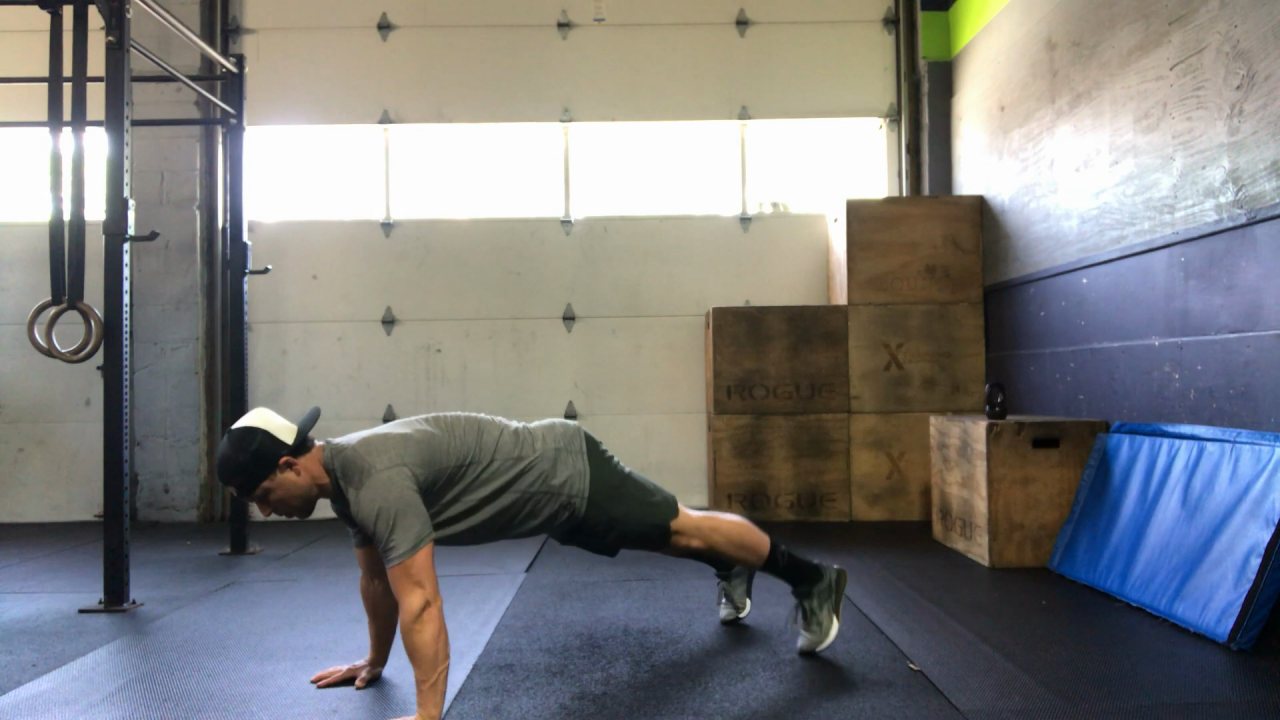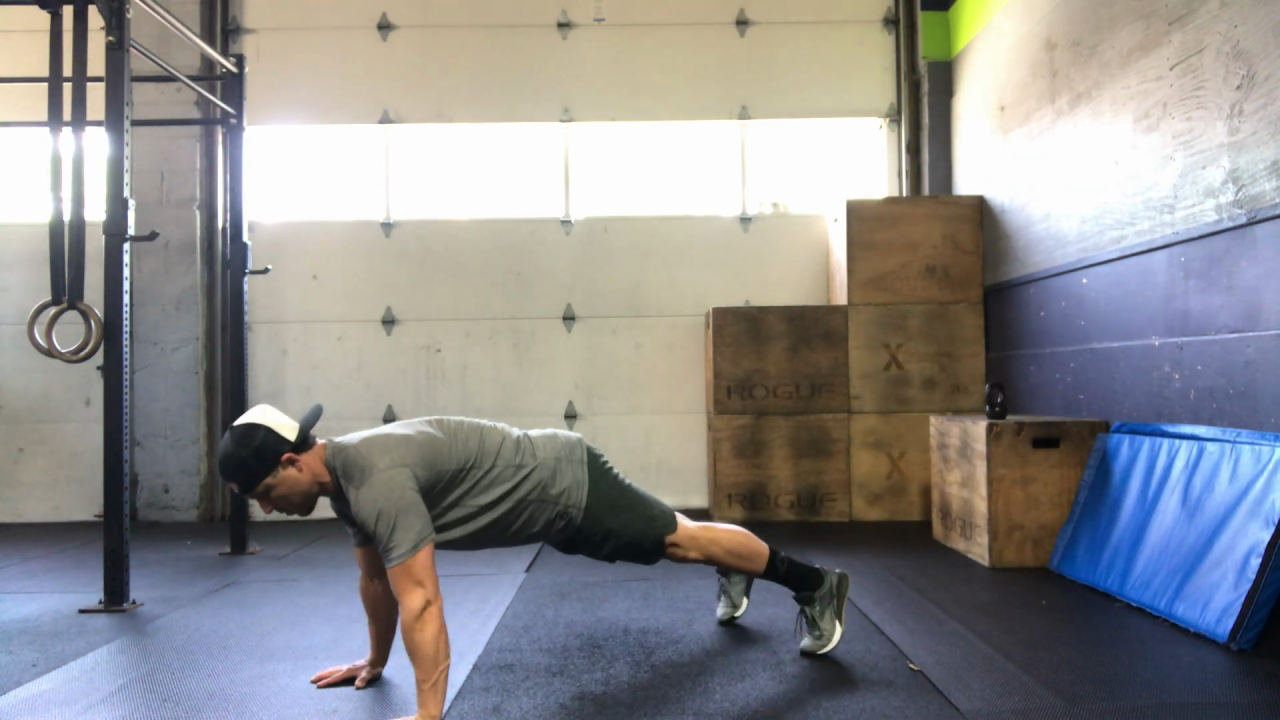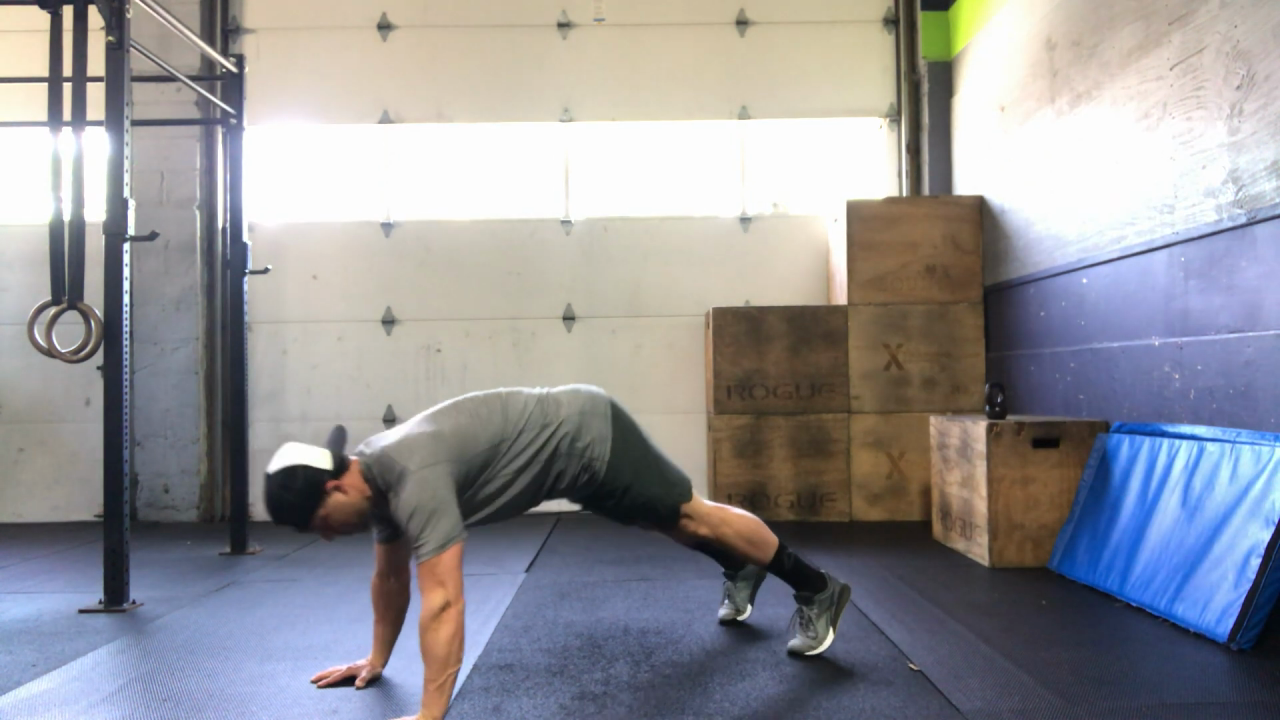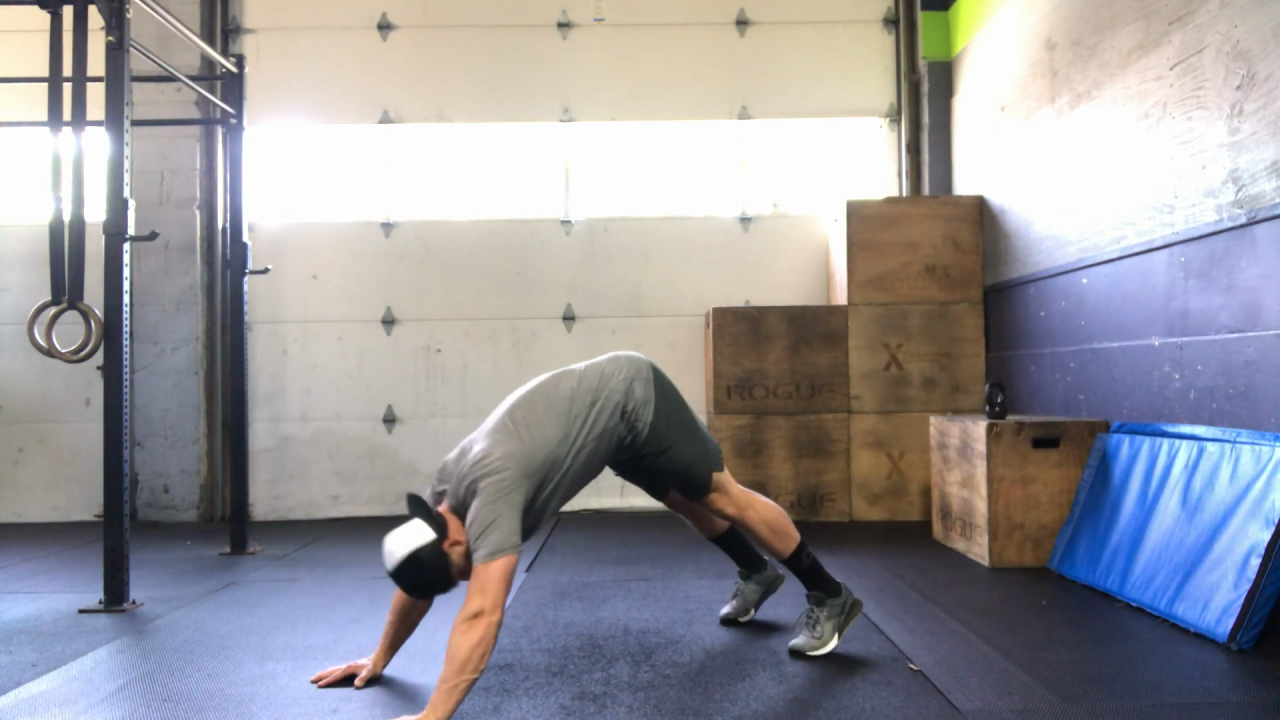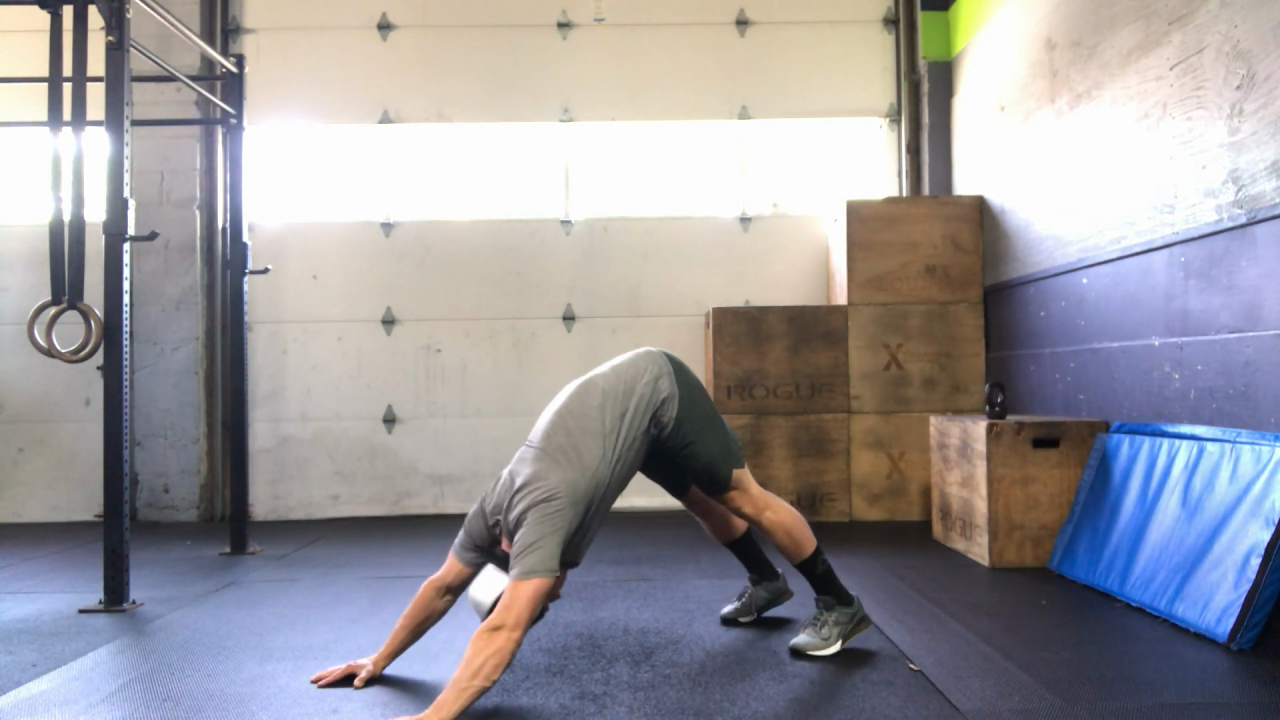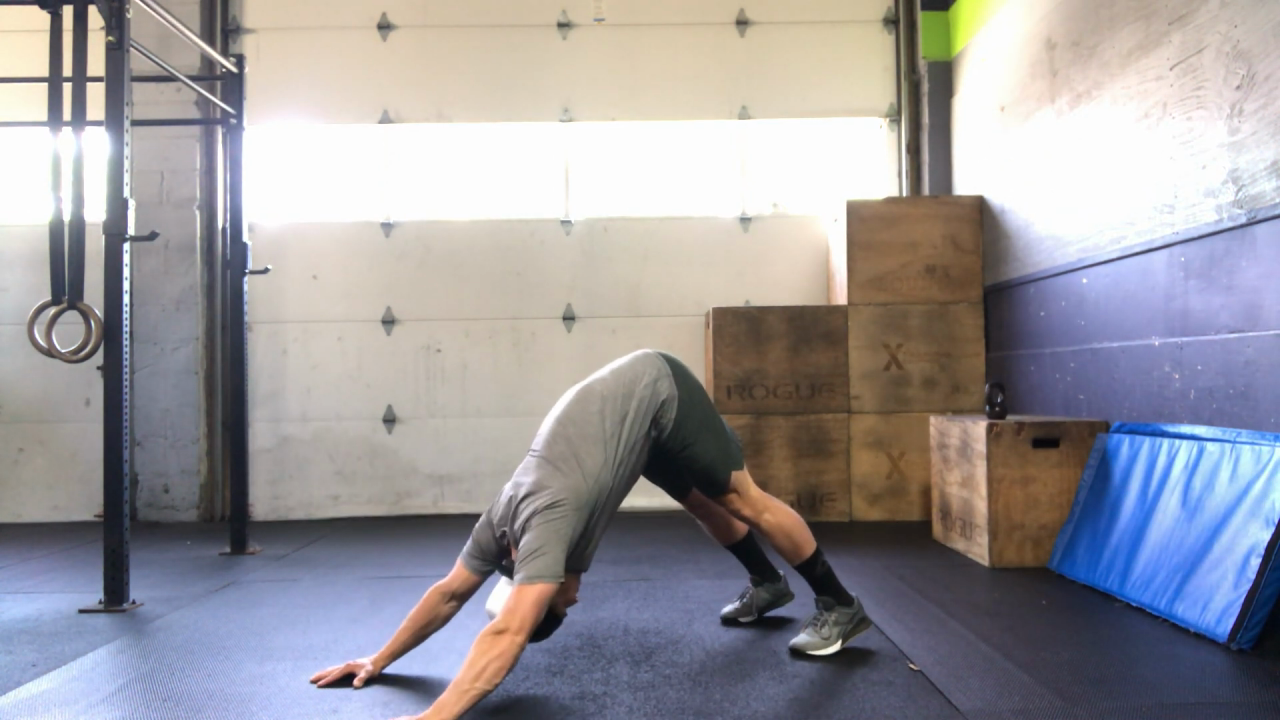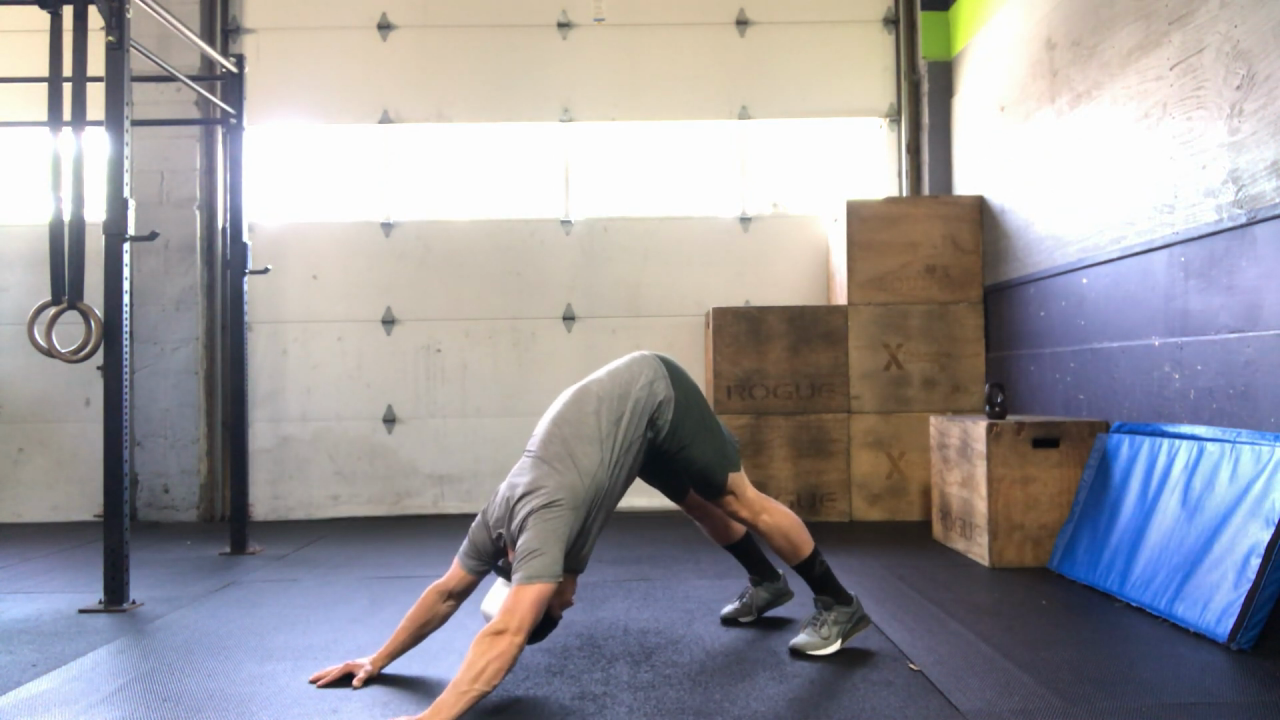
dt=0.7s
person 1, frame 1
left shoulder: (375, 481)
right shoulder: (344, 477)
left elbow: (420, 602)
right elbow: (376, 578)
right wrist: (373, 660)
left hip: (566, 476)
right hip: (552, 482)
left knee: (681, 528)
right knee: (661, 535)
left ankle: (813, 582)
right ankle: (732, 574)
person 1, frame 2
left shoulder: (377, 482)
right shoulder: (344, 477)
left elbow: (420, 603)
right elbow: (375, 579)
right wrist: (374, 660)
left hip: (563, 485)
right hip: (551, 496)
left knee: (681, 541)
right knee: (660, 535)
left ankle: (815, 587)
right ankle: (733, 577)
person 1, frame 3
left shoulder: (412, 479)
right shoulder: (375, 474)
left elbow: (442, 600)
right elbow: (390, 575)
right wrist: (377, 659)
left hip: (586, 435)
right hip: (570, 444)
left knee: (692, 515)
right knee: (671, 520)
left ankle: (816, 591)
right ankle: (740, 573)
person 1, frame 4
left shoulder: (491, 493)
right shoulder: (446, 489)
left elbow: (481, 614)
right elbow: (416, 585)
right wrist: (377, 660)
left hip: (633, 397)
right hip: (612, 412)
left knee: (722, 497)
right knee: (684, 501)
left ankle: (829, 597)
right ankle: (757, 573)
person 1, frame 5
left shoulder: (541, 516)
right shoulder: (494, 509)
left elbow: (504, 629)
right elbow: (443, 586)
right wrist: (379, 660)
left hip: (659, 389)
right hip: (634, 396)
left knee: (744, 497)
right knee: (702, 501)
left ankle: (839, 605)
right ankle: (766, 582)
person 1, frame 6
left shoulder: (547, 522)
right shoulder: (504, 517)
left elbow: (507, 633)
right elbow: (448, 593)
right wrist: (378, 660)
left hip: (658, 391)
right hip: (633, 400)
left knee: (742, 499)
right knee: (703, 504)
left ankle: (839, 606)
right ankle: (768, 583)
person 1, frame 7
left shoulder: (543, 521)
right shoulder: (499, 516)
left elbow: (506, 633)
right elbow: (446, 592)
right wrist: (377, 660)
left hip: (653, 393)
right hip: (631, 402)
left knee: (739, 500)
right knee: (700, 505)
left ankle: (838, 605)
right ankle: (767, 582)
